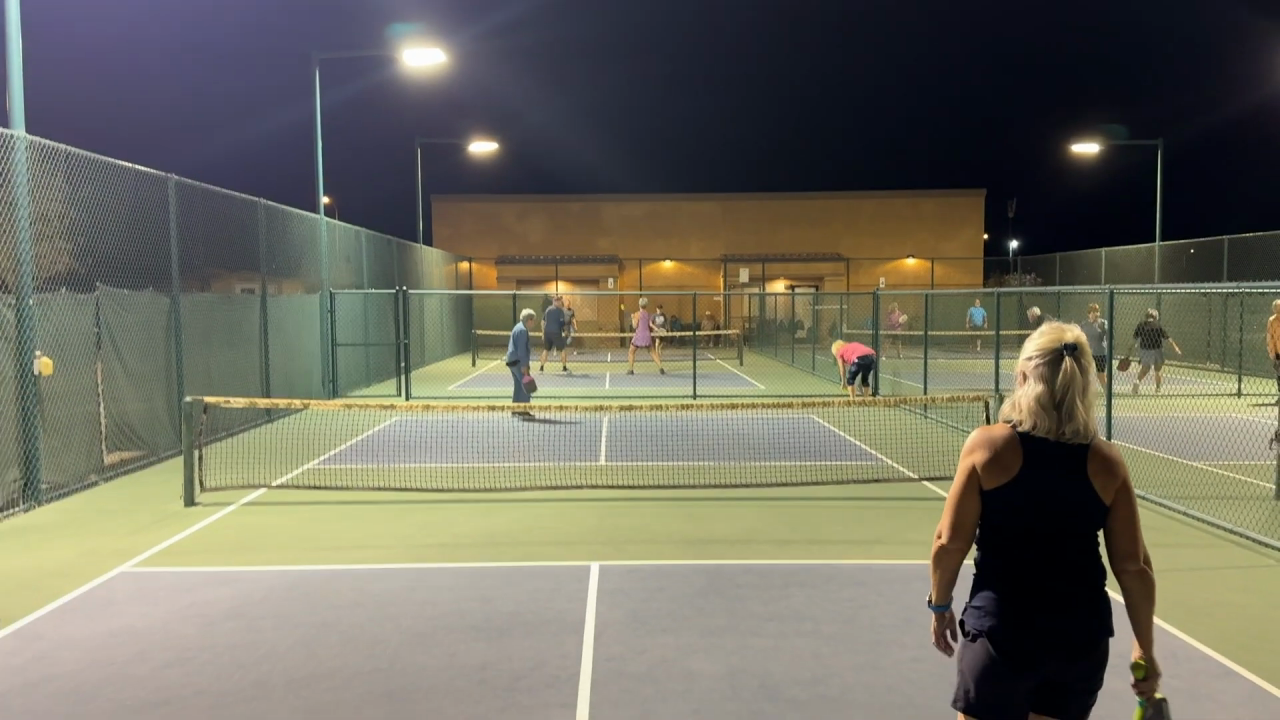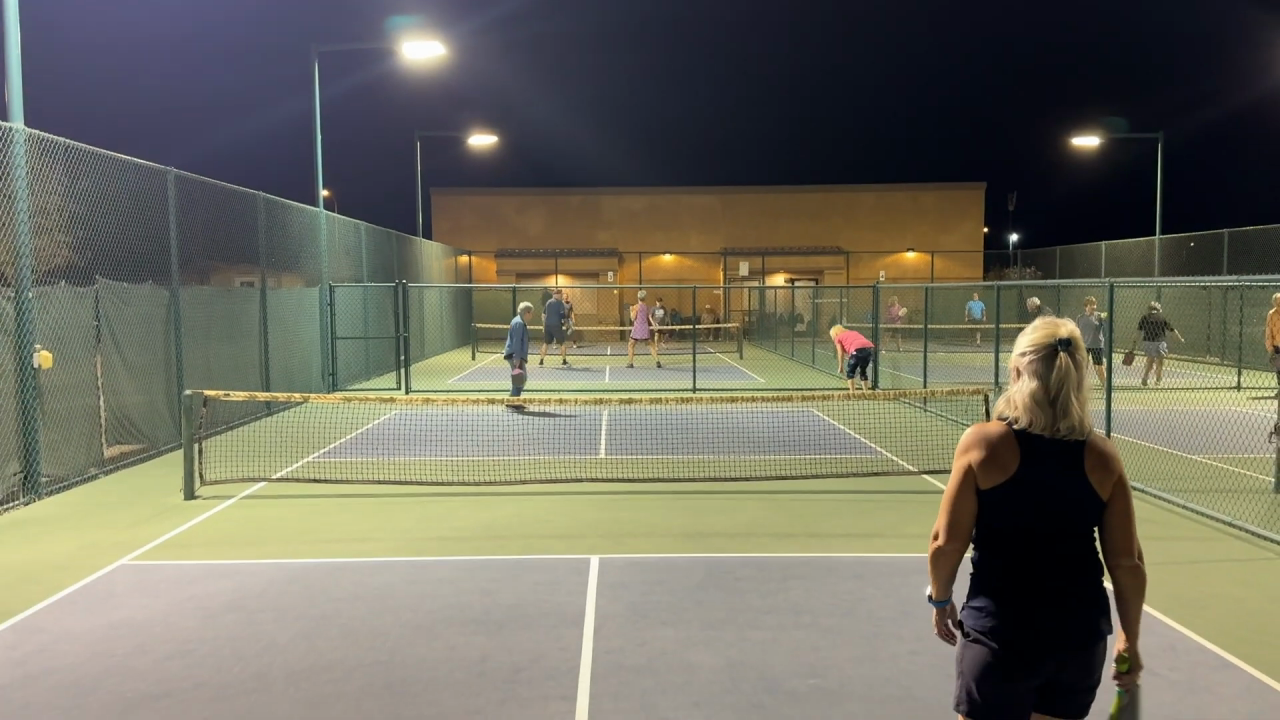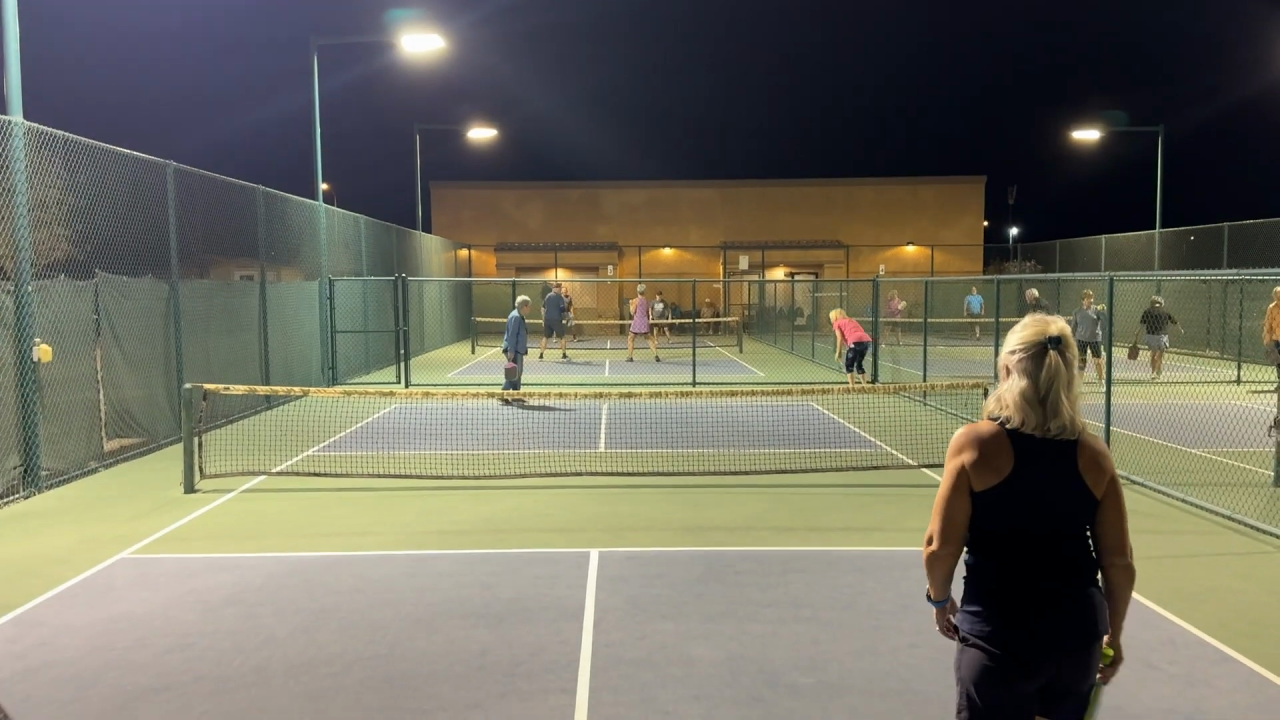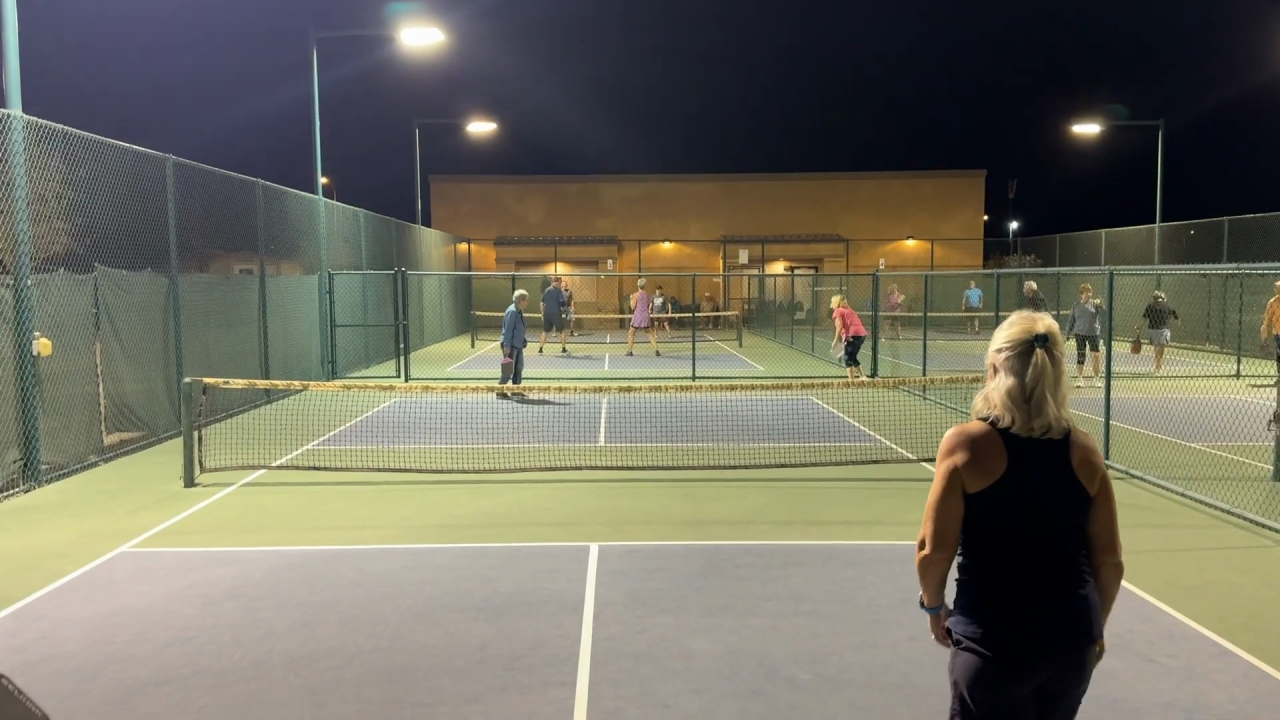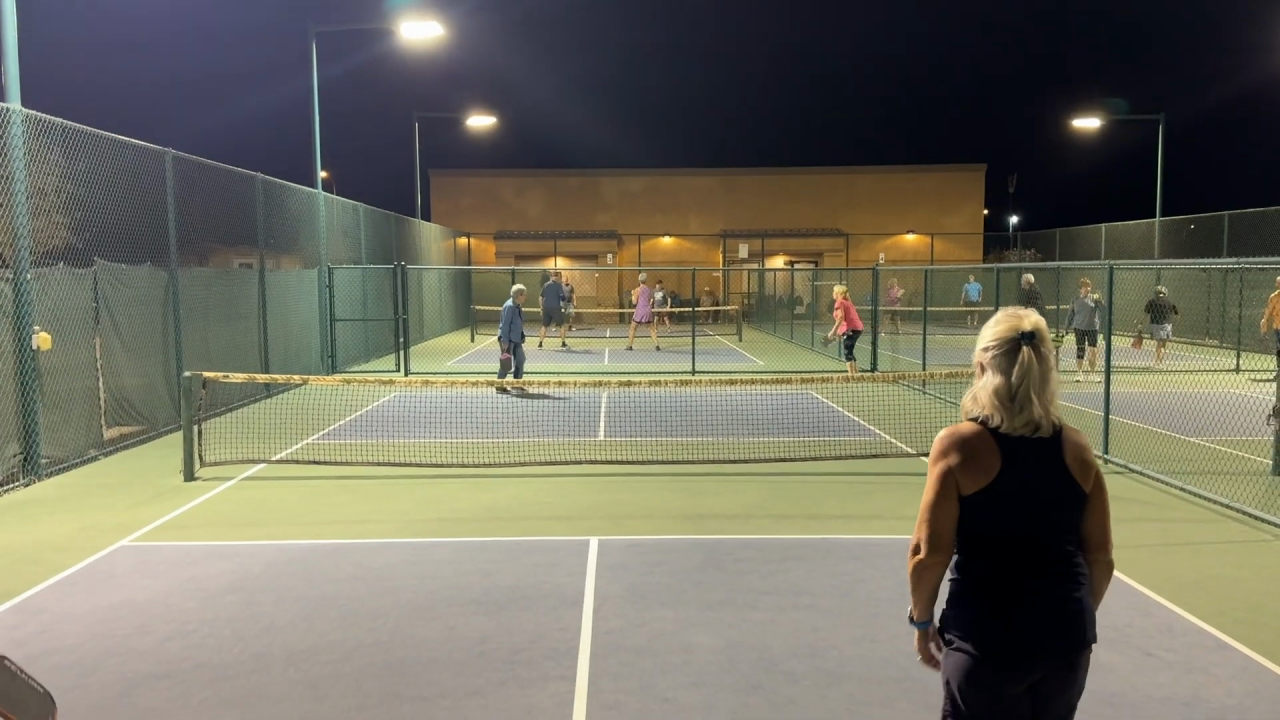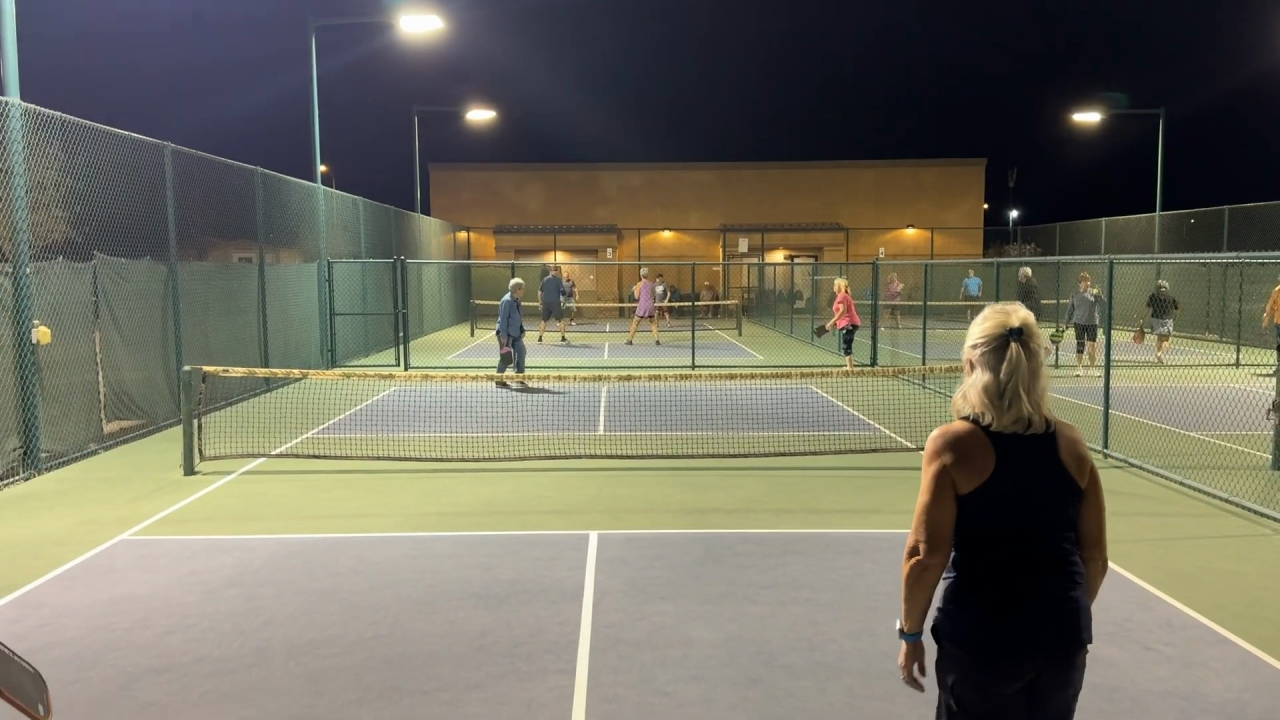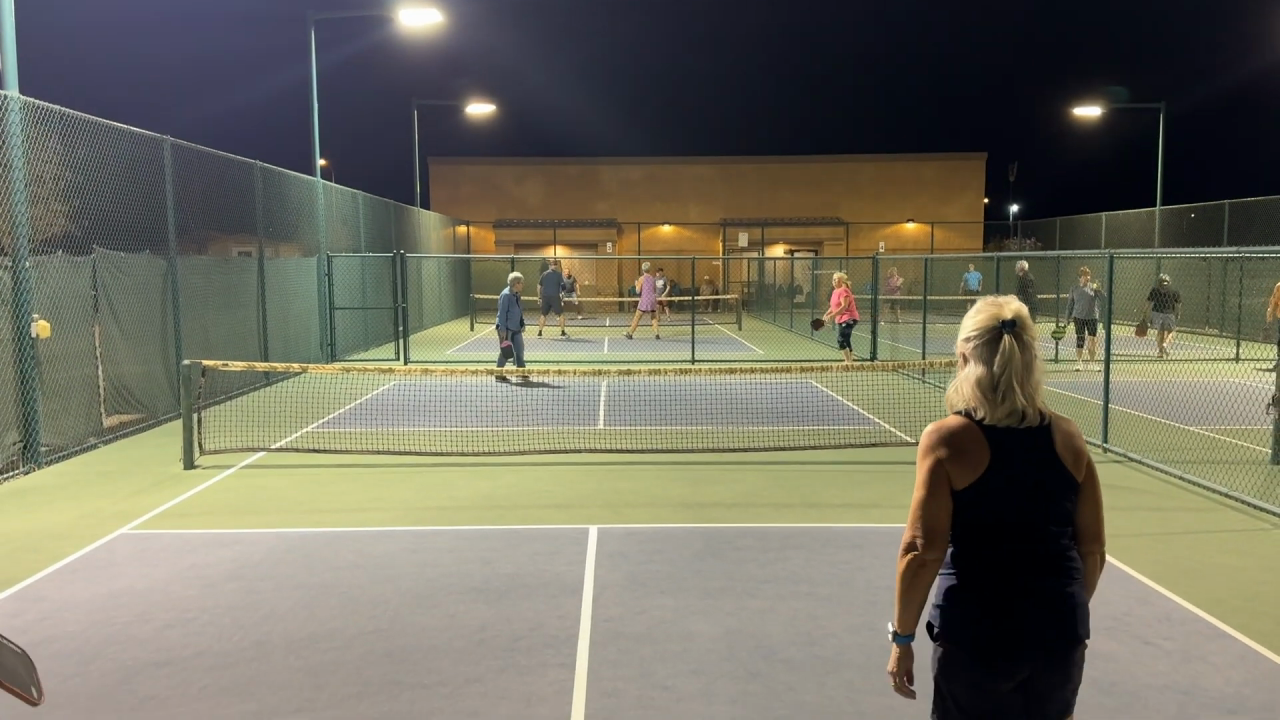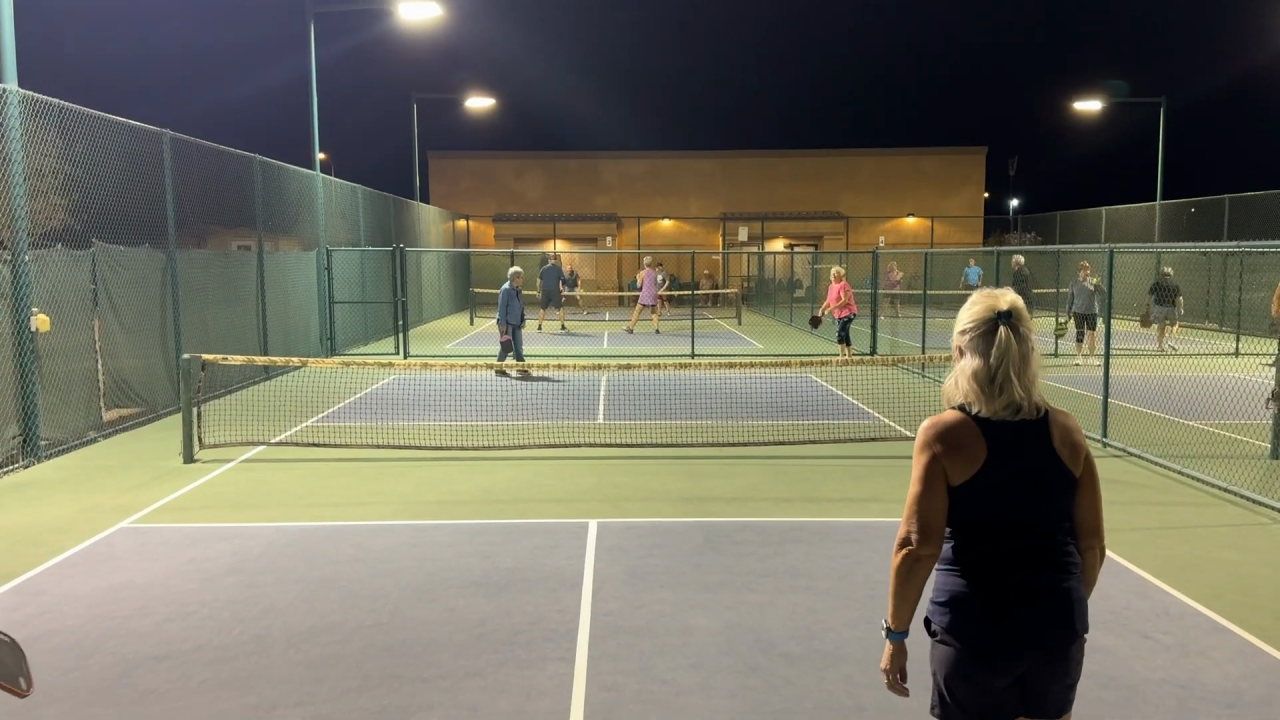
dt=0.1s
person 1, frame 1
left shoulder: (988, 445)
right shoulder: (1106, 461)
left elbow: (949, 542)
right elbow: (1134, 567)
left wrist: (941, 606)
right wrist: (1144, 647)
left hip: (1001, 634)
right hip: (1081, 637)
person 1, frame 2
left shoulder: (982, 443)
right shoulder: (1101, 456)
left elbow: (946, 543)
right elbow: (1127, 563)
left wrist: (940, 600)
right wrist: (1130, 639)
left hip: (1000, 634)
right hip: (1080, 634)
person 1, frame 3
left shoulder: (975, 443)
right shoulder: (1093, 454)
left elbow: (941, 546)
right elbow: (1119, 562)
left wrist: (940, 598)
right wrist: (1113, 633)
left hip: (999, 637)
right hip: (1075, 633)
person 1, frame 4
left shoulder: (966, 444)
right shoulder: (1084, 451)
left elbow: (933, 550)
right elbow: (1108, 560)
left wrist: (934, 605)
right wrist: (1093, 627)
left hip: (993, 640)
right hip: (1070, 634)
person 1, frame 5
left shoulder: (959, 445)
right shoulder: (1077, 448)
left elbow: (929, 554)
right elbow: (1100, 559)
left wrist: (921, 618)
left hip: (986, 640)
right hip: (1066, 636)
person 1, frame 6
left shoulder: (952, 444)
right shoulder: (1071, 444)
left elbow: (927, 556)
right elbow: (1095, 556)
left wrist: (911, 633)
left hip: (980, 639)
right hip: (1062, 635)
person 1, frame 7
left shoulder: (947, 439)
right shoulder: (1068, 438)
left elbow: (922, 553)
right elbow: (1092, 550)
left wrist: (902, 638)
left hip: (977, 637)
right hip: (1059, 631)
person 1, frame 8
left shoulder: (943, 434)
right shoulder: (1066, 431)
left elbow: (917, 549)
right elbow: (1092, 545)
left wrist: (895, 635)
left hip: (974, 631)
right hip: (1057, 627)
